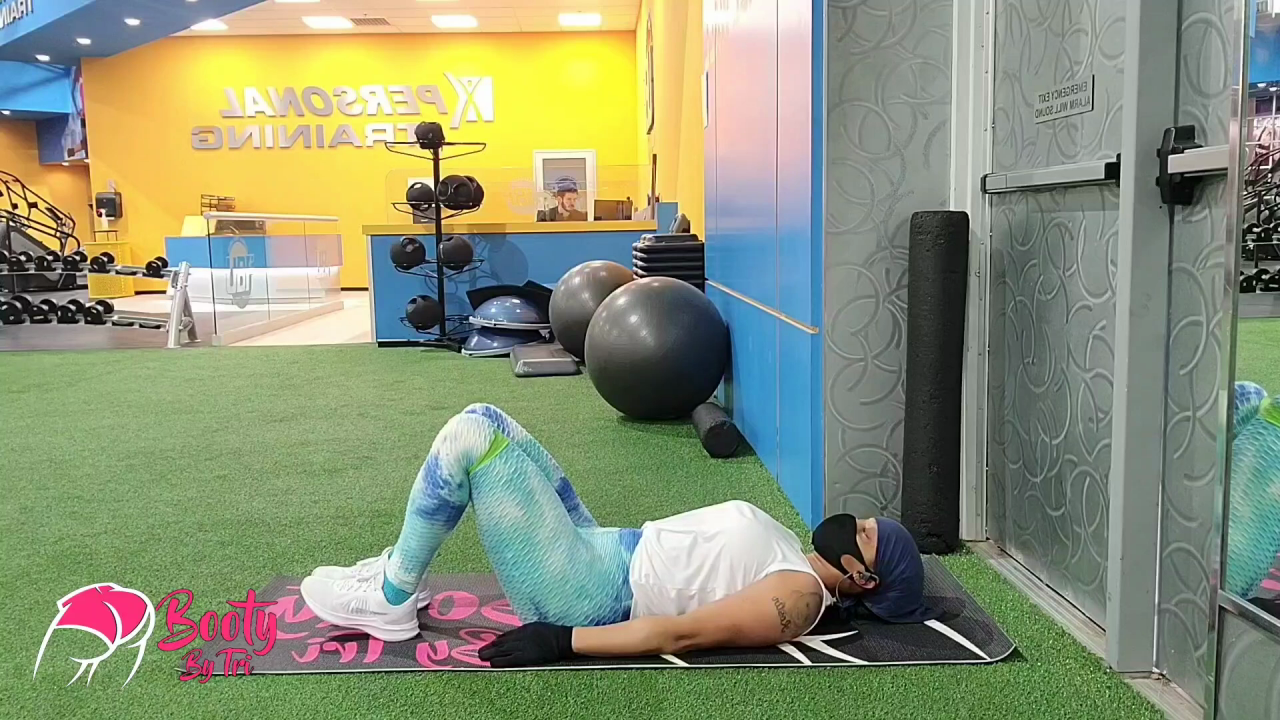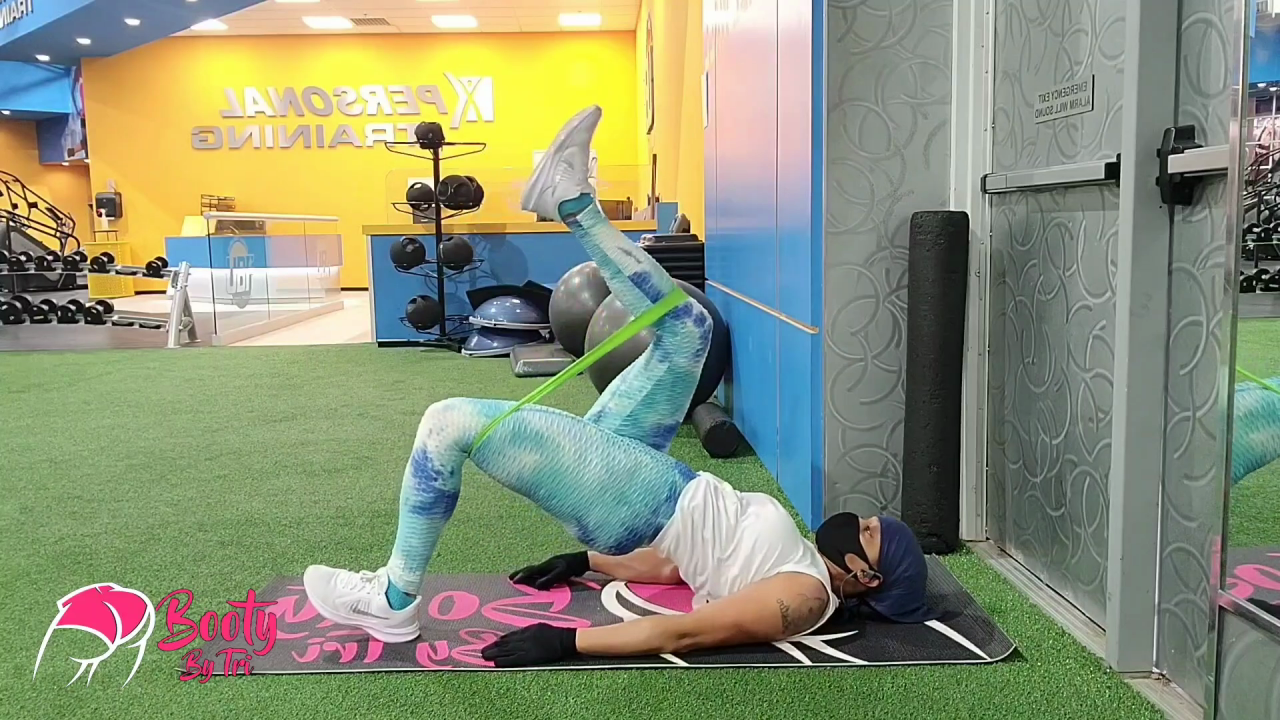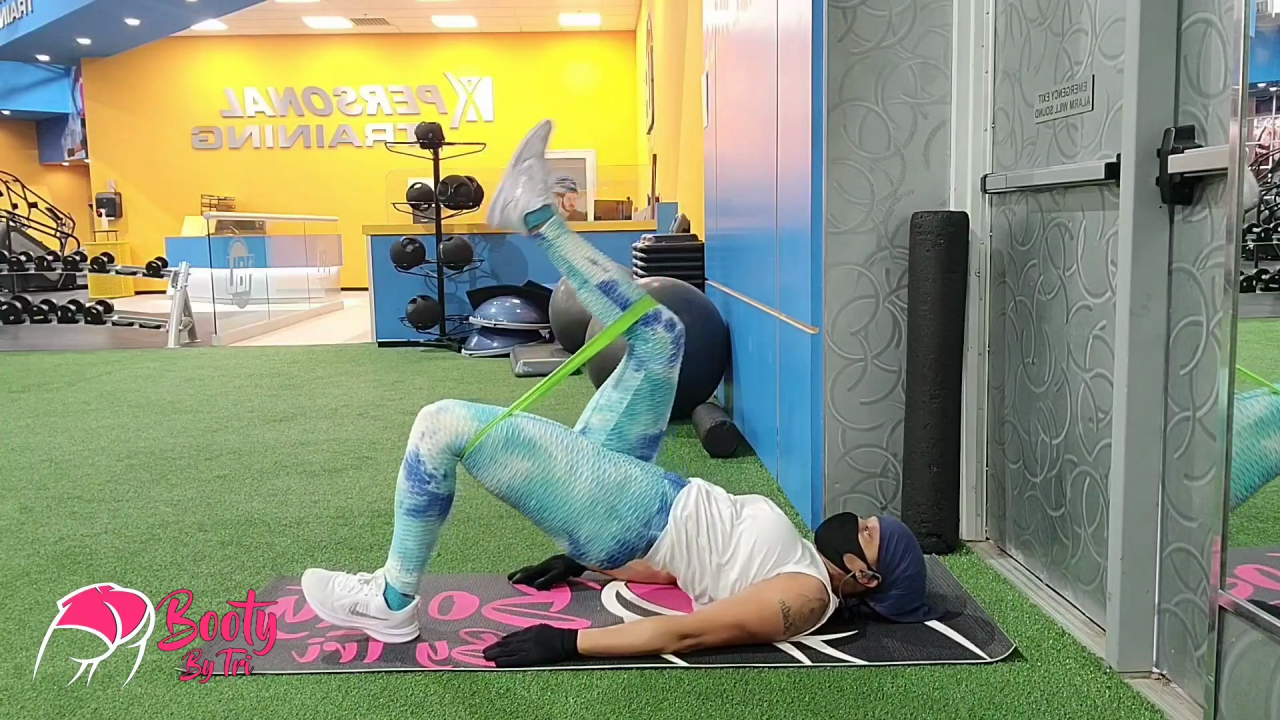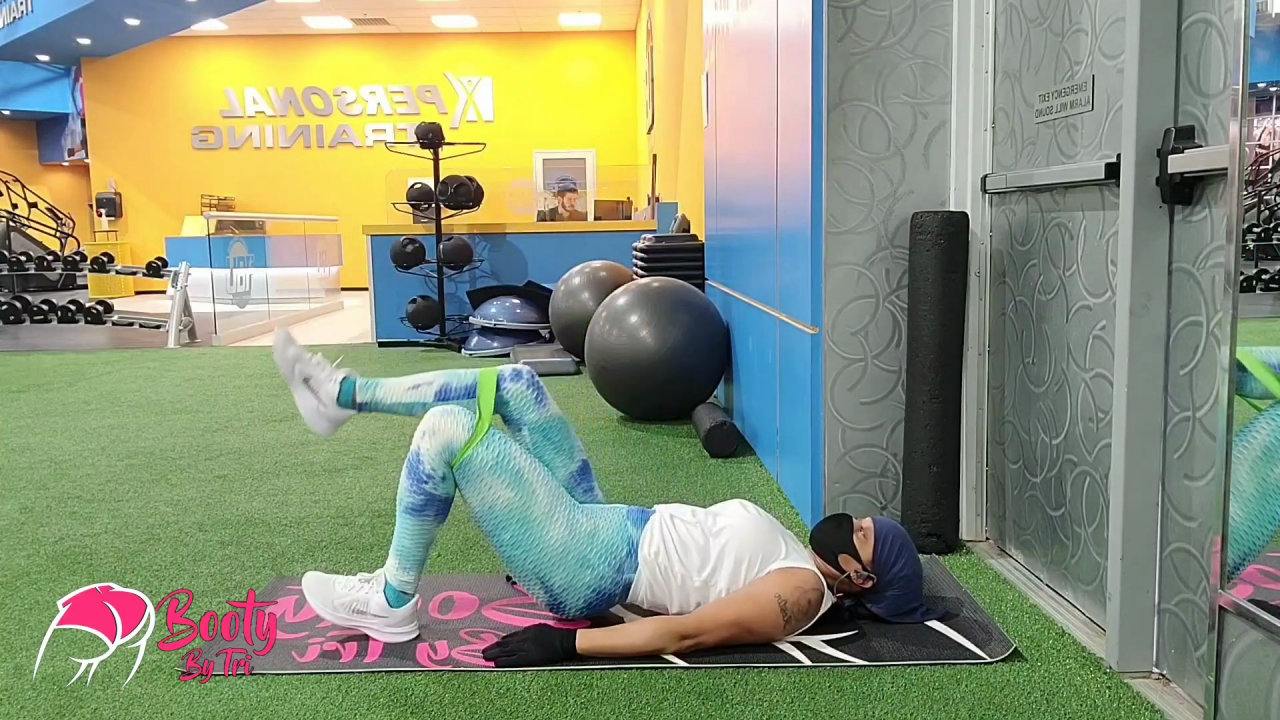
dt=1s
person 1, frame 1
left shoulder: (796, 600)
right shoulder: (786, 555)
left elbow: (679, 633)
left wrist: (562, 642)
left hip: (580, 591)
right hip: (601, 549)
left knee: (468, 437)
right knee: (483, 420)
left ankle: (390, 600)
right ankle: (401, 565)
person 1, frame 2
left shoulder: (804, 599)
right shoulder: (801, 562)
left elbow: (681, 633)
left wrist: (566, 641)
right wrist: (585, 561)
left hip: (631, 499)
right hip: (636, 479)
left knee: (449, 423)
right knee: (687, 326)
left ankle: (392, 603)
right ankle: (570, 199)
person 1, frame 3
left shoulder: (804, 600)
right shoulder: (802, 564)
left elbow: (683, 633)
left wrist: (567, 644)
left hip: (619, 513)
right hip: (625, 487)
left knee: (442, 425)
right knee: (660, 332)
left ankle: (391, 605)
right ankle: (538, 214)
person 1, frame 4
left shoulder: (798, 595)
right shoulder: (791, 555)
left elbow: (684, 632)
left wrist: (567, 642)
left hip: (584, 566)
right hip: (598, 523)
left knee: (444, 427)
right knee: (514, 384)
left ankle: (390, 606)
right ankle: (340, 392)
